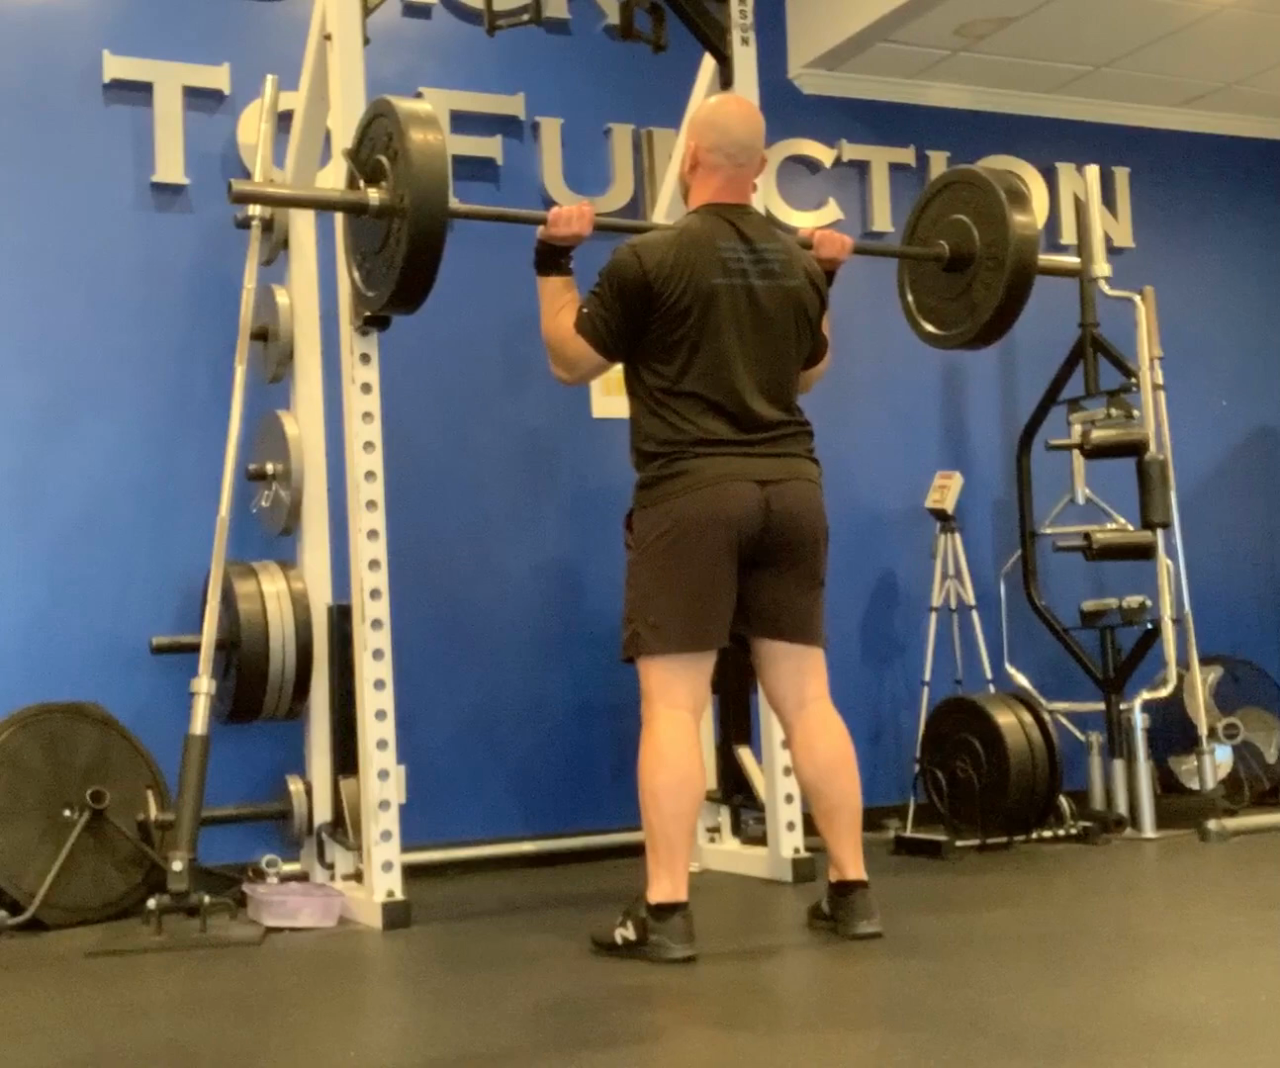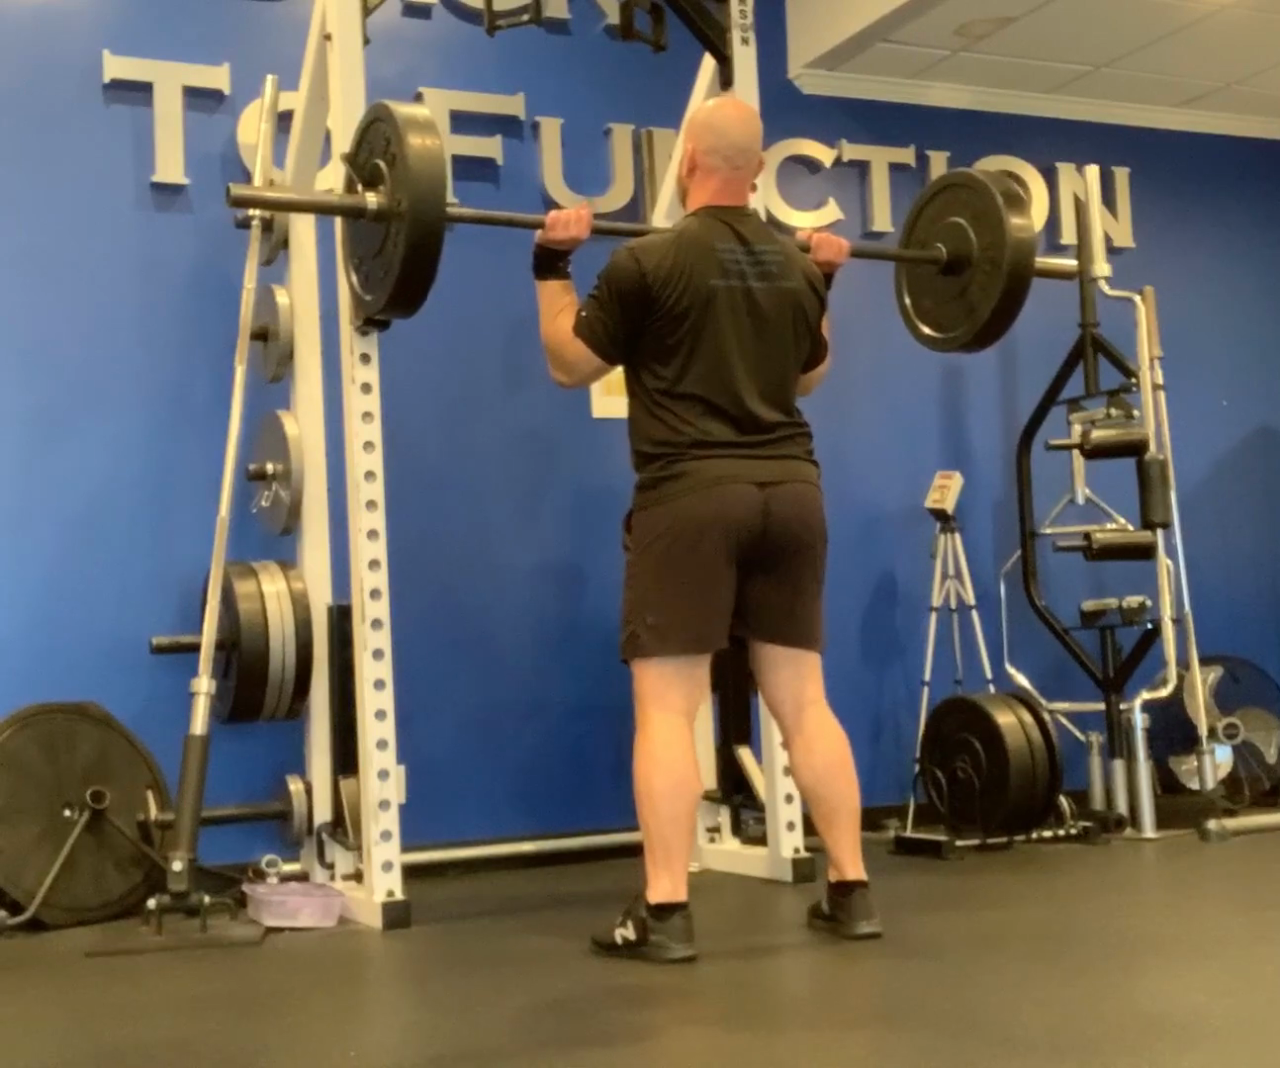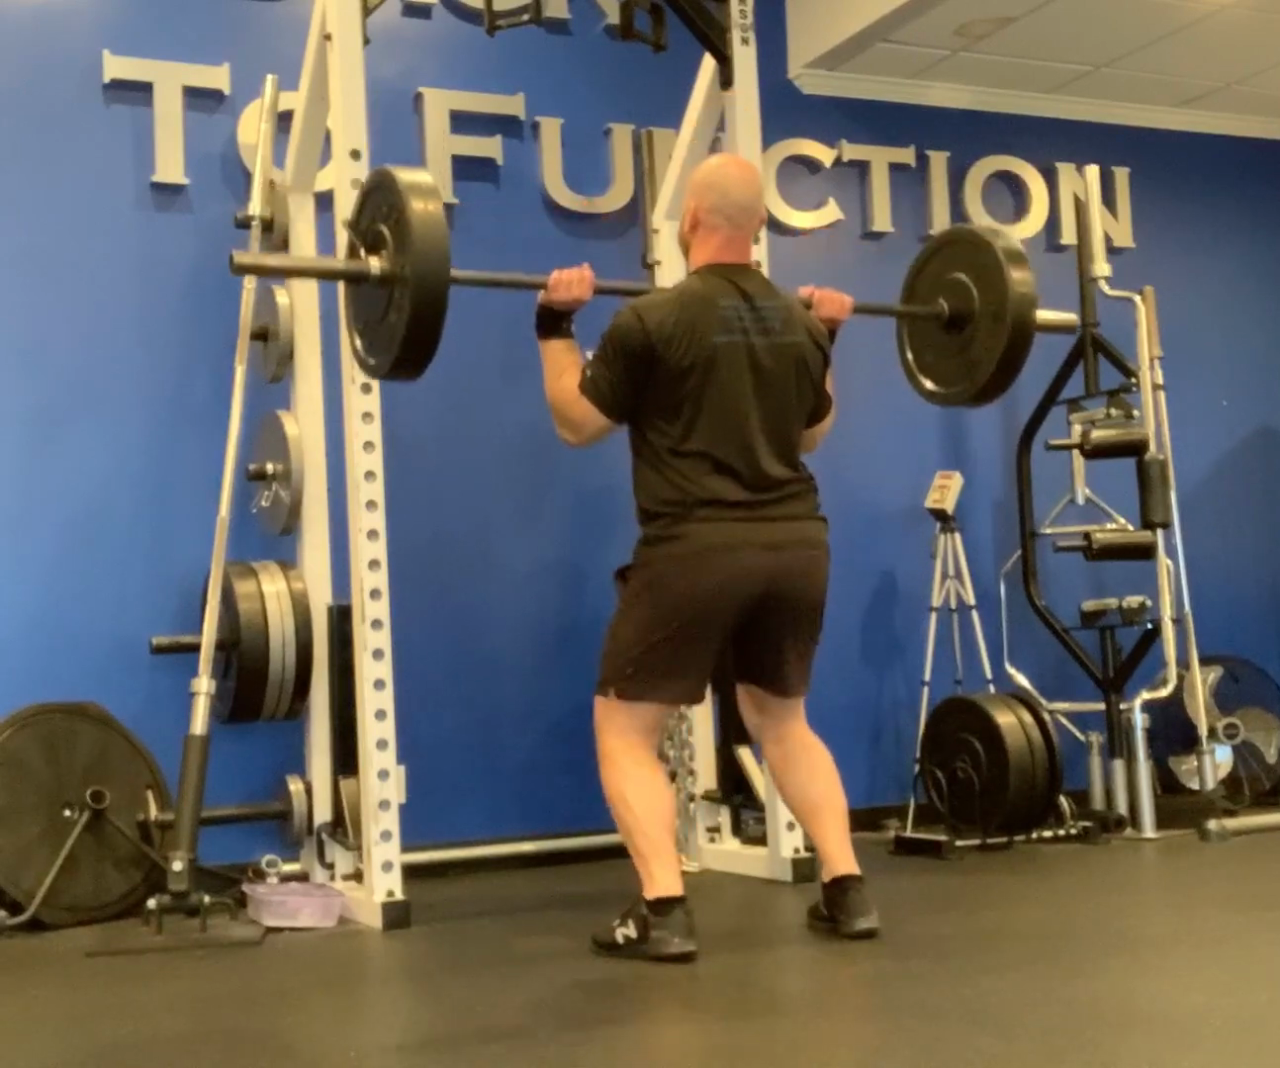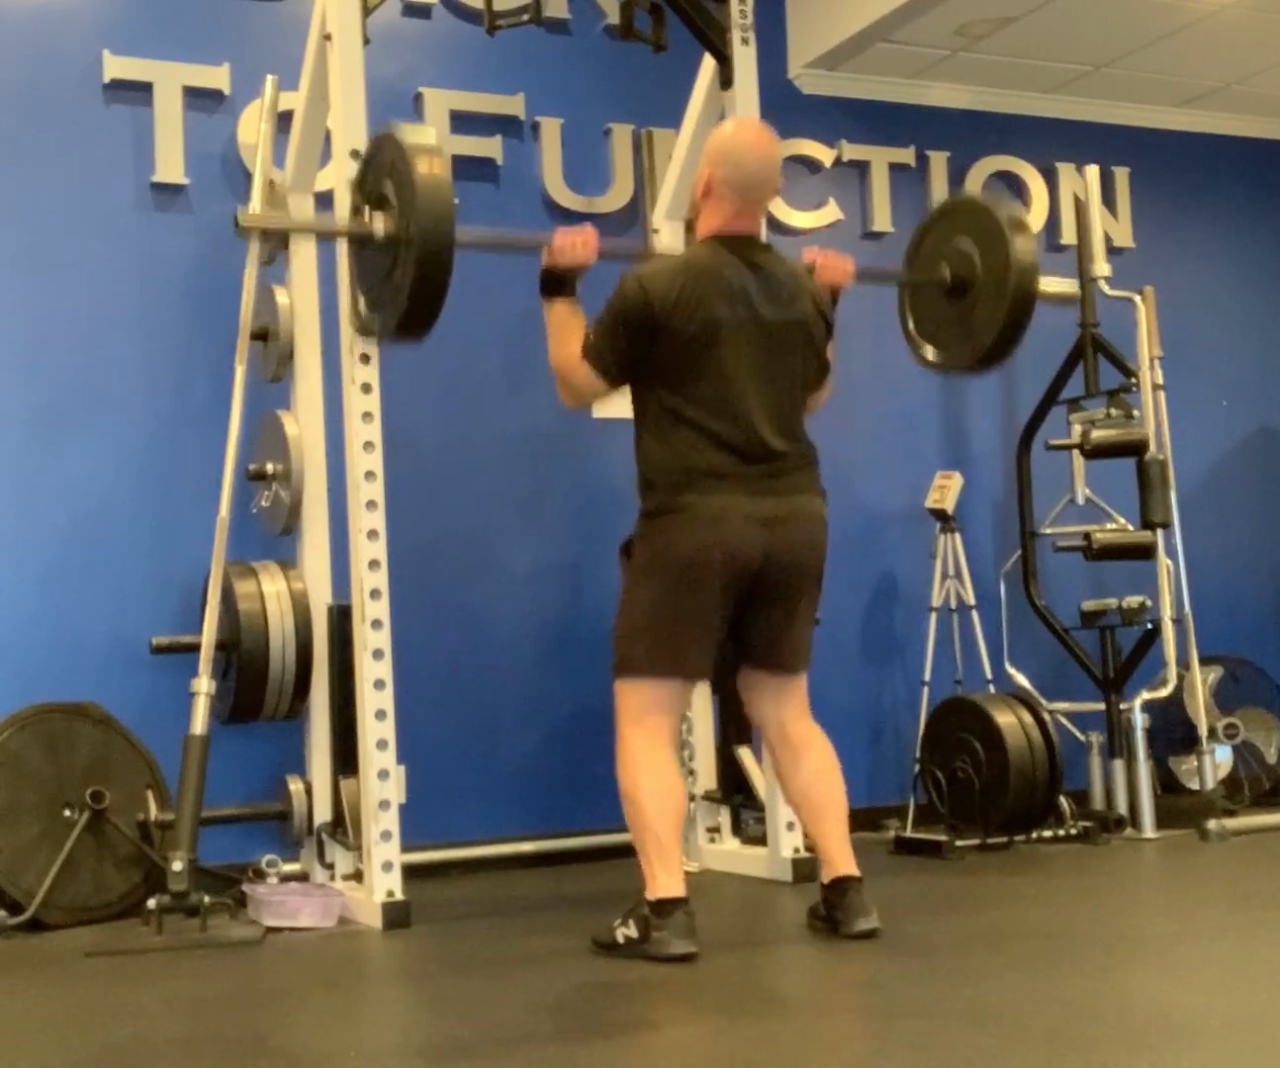
dt=0.3s
person 1, frame 1
left shoulder: (651, 257)
right shoulder: (798, 262)
left elbow: (571, 359)
left wrist: (555, 258)
left hip: (692, 495)
right hip: (793, 489)
left knee: (673, 704)
right knee: (806, 699)
left ankle: (665, 913)
right ankle: (851, 890)
person 1, frame 2
left shoulder: (648, 259)
right shoulder: (796, 265)
left elbow: (570, 362)
left wrist: (552, 262)
left hip: (691, 497)
right hip: (792, 491)
left knee: (666, 708)
right knee: (804, 702)
left ankle: (665, 912)
right ankle: (851, 890)
person 1, frame 3
left shoulder: (653, 320)
right shoulder: (801, 323)
left elbow: (577, 423)
left wrist: (555, 324)
left hip: (697, 551)
right hip: (799, 548)
left knee: (624, 734)
right knee: (782, 724)
left ankle: (664, 910)
right ankle: (847, 890)
person 1, frame 4
left shoulder: (658, 287)
right shoulder: (802, 291)
left elbow: (577, 384)
left wrist: (560, 287)
left hip: (695, 526)
right hip: (795, 522)
left knee: (646, 724)
right knee: (786, 716)
left ankle: (666, 908)
right ankle: (846, 888)
